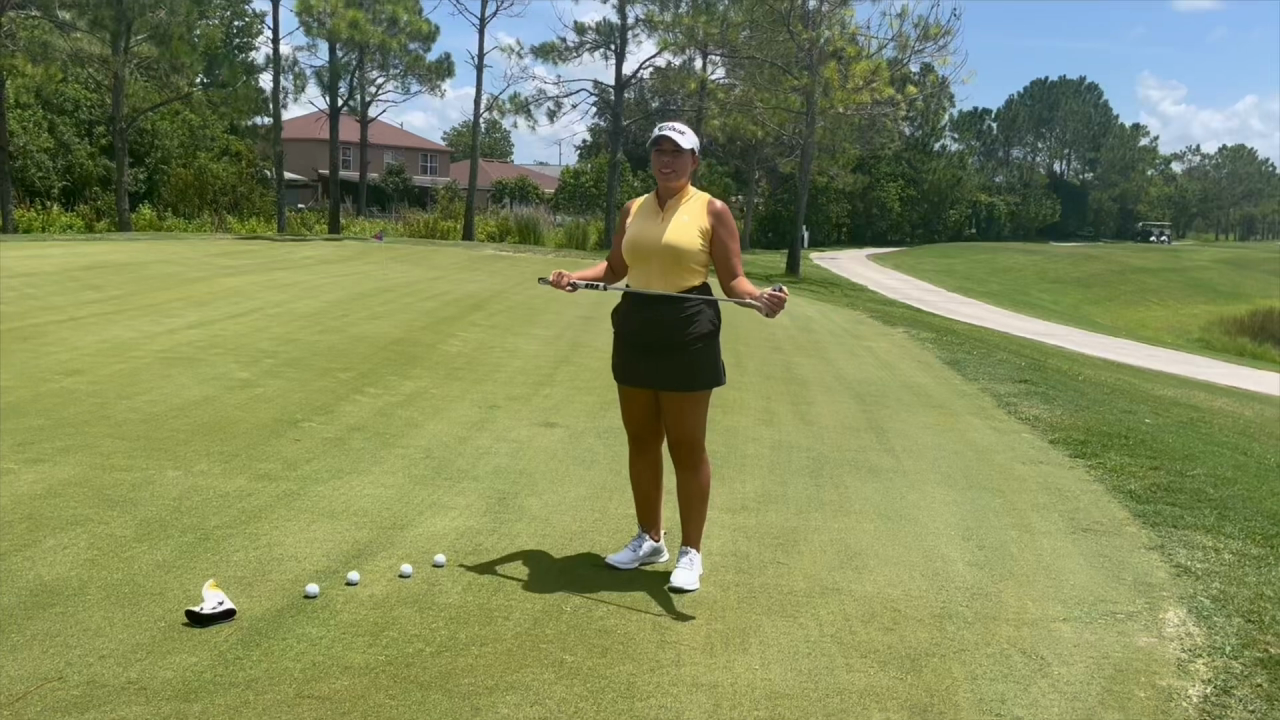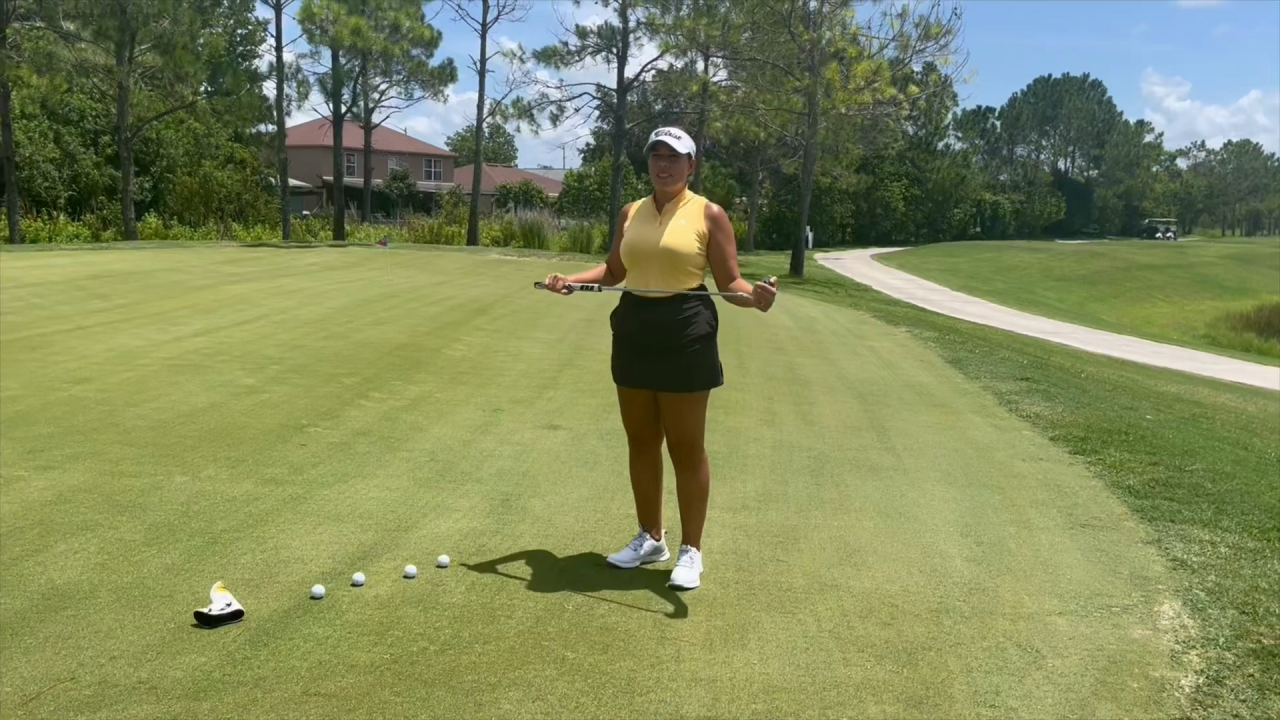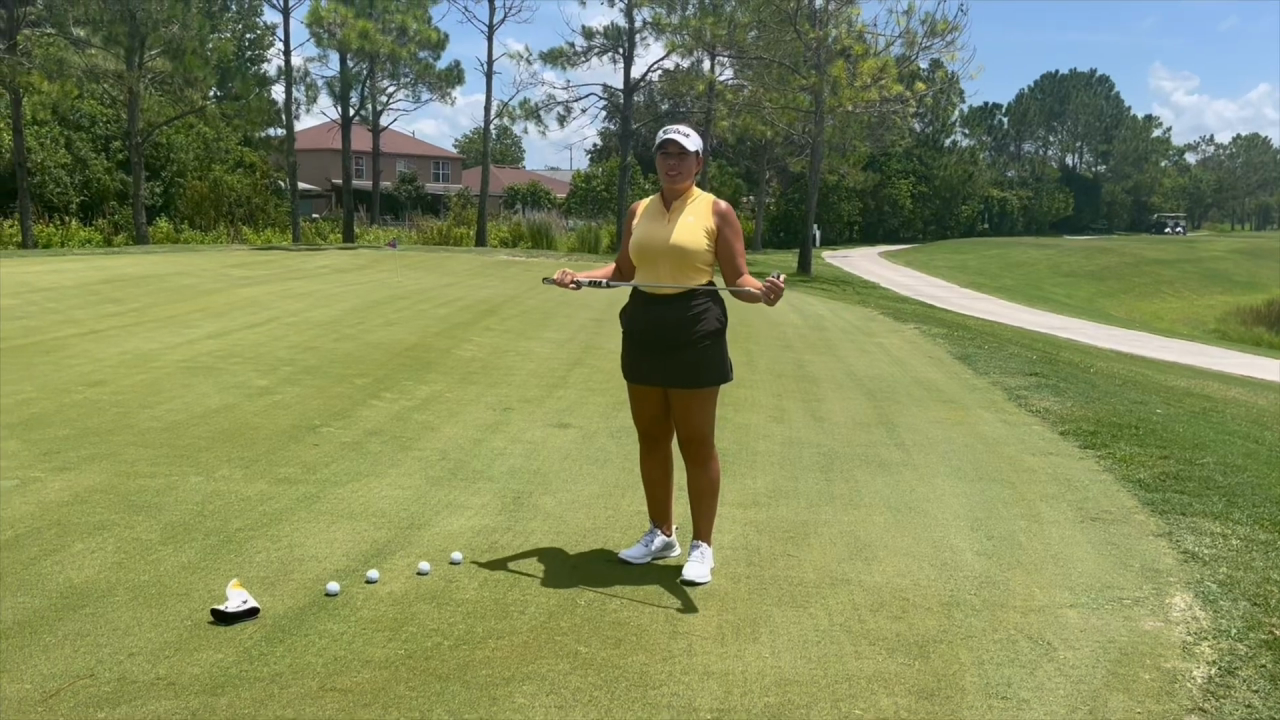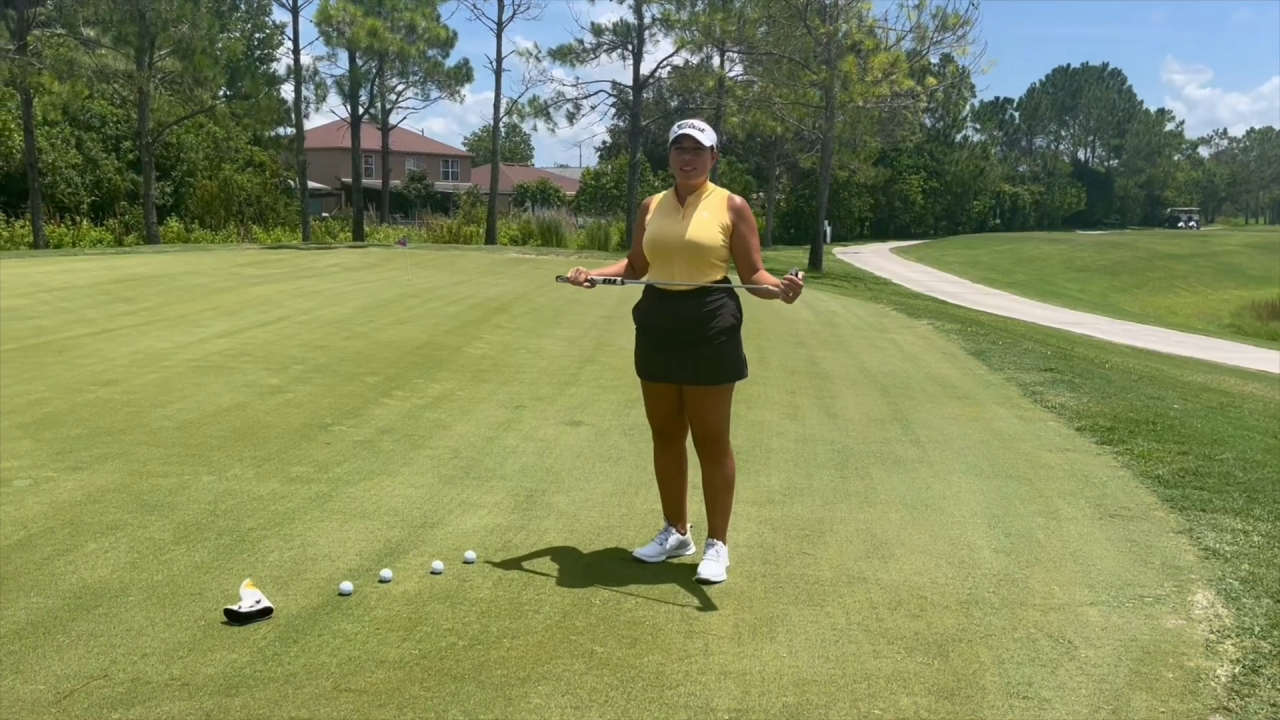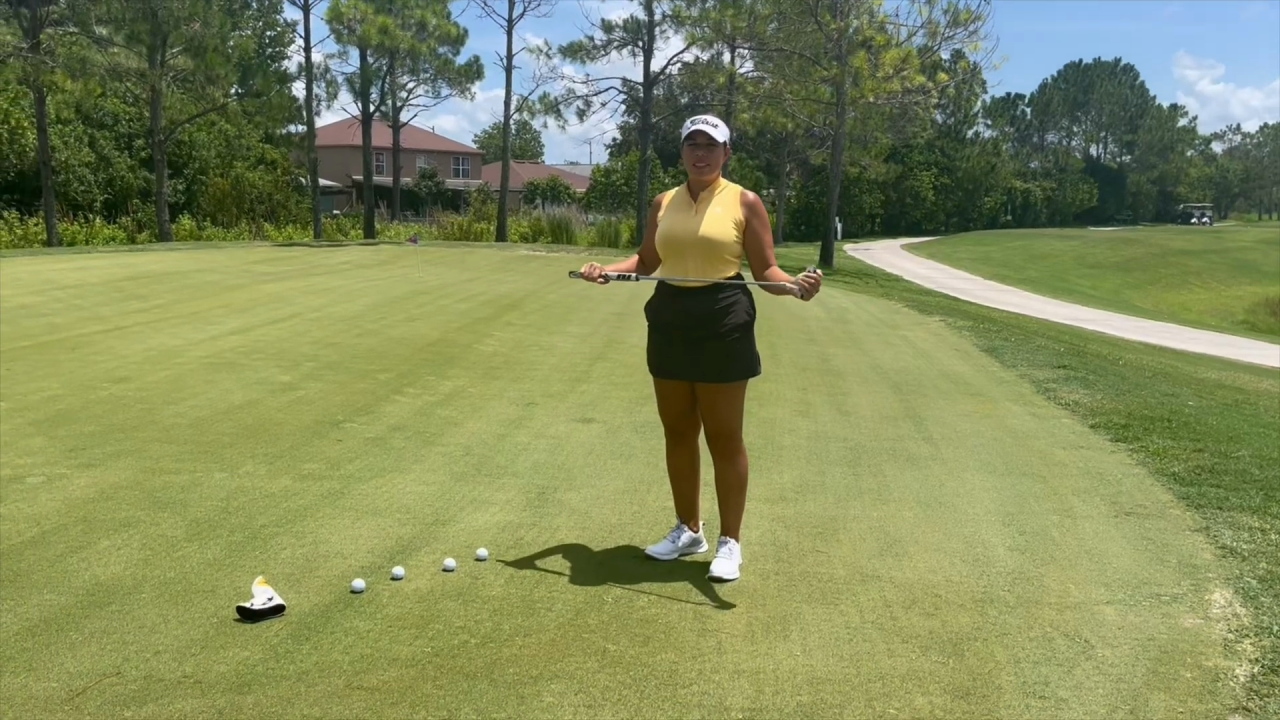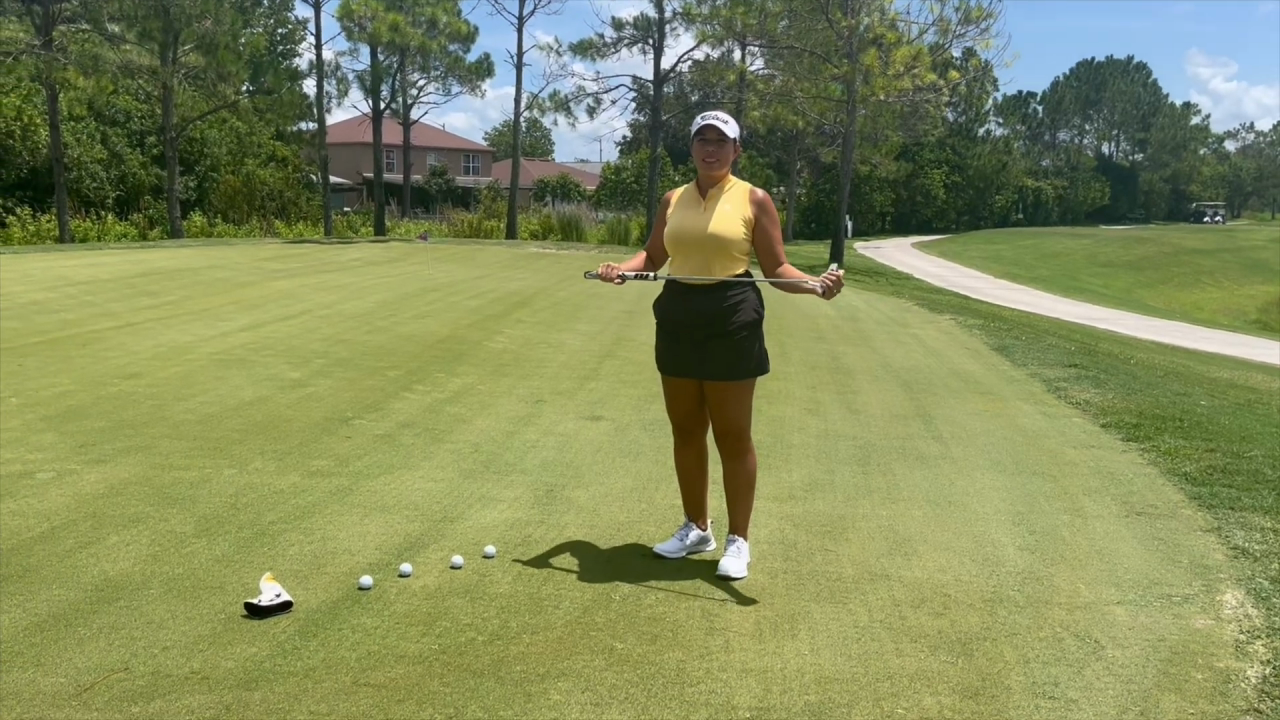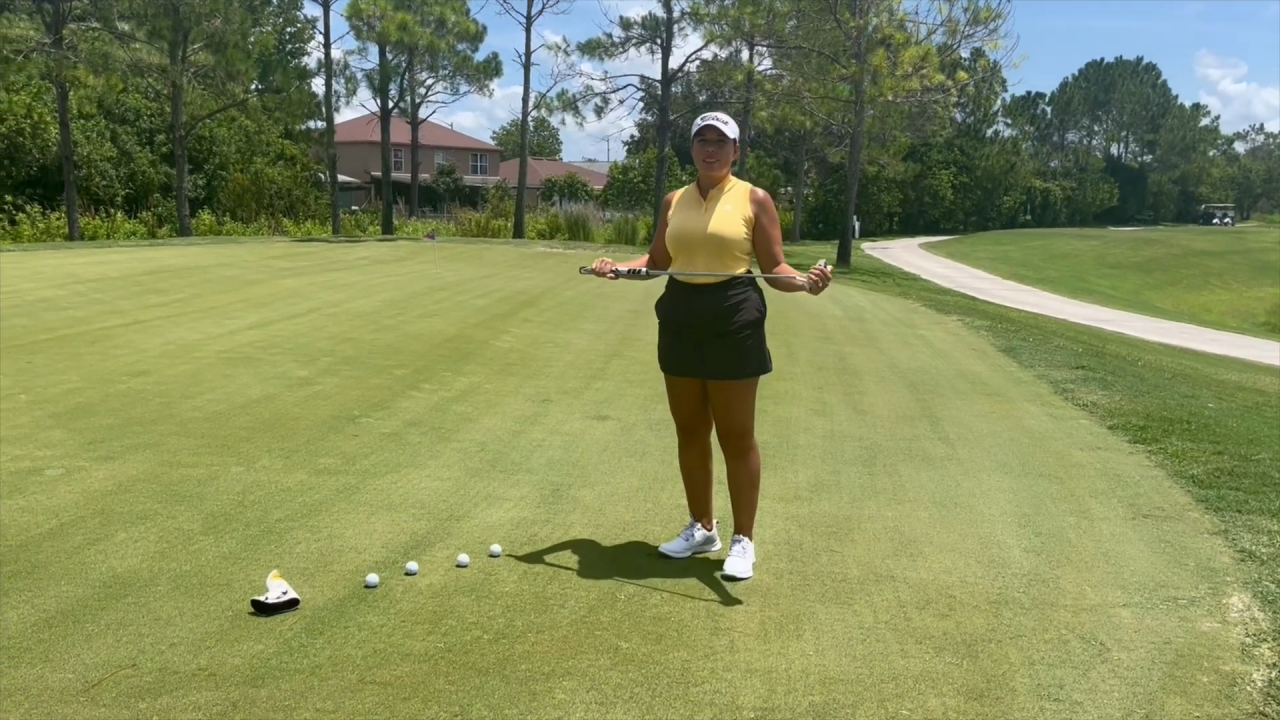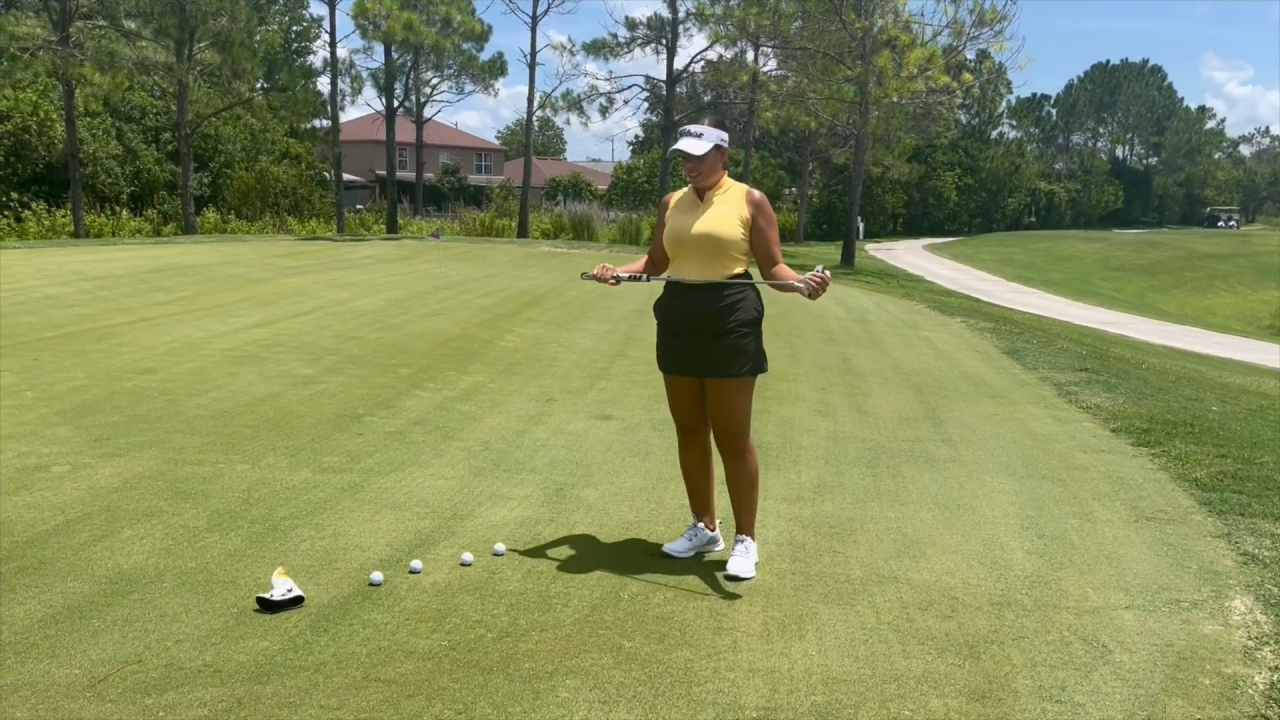
dt=0.4s
person 1, frame 1
left shoulder: (712, 210)
right shoulder: (632, 209)
left elbow: (732, 279)
right elbow: (614, 268)
left wrist: (760, 298)
right wrist: (573, 276)
left hip: (687, 333)
right hip: (634, 330)
left knee: (687, 448)
right knee: (641, 441)
left ankle: (690, 552)
right ankle: (649, 538)
person 1, frame 2
left shoulder: (709, 214)
right shoulder: (631, 212)
left elbow: (729, 283)
right elbow: (613, 270)
left wrist: (754, 296)
right wrist: (570, 279)
left hip: (685, 334)
right hip: (633, 332)
left knee: (686, 447)
right knee: (641, 442)
left ankle: (691, 550)
right ankle: (650, 538)
person 1, frame 3
left shoulder: (717, 211)
right shoulder: (638, 211)
left elbow: (737, 279)
right elbow: (623, 269)
left wrist: (762, 291)
right wrist: (579, 276)
left hip: (695, 330)
right hip: (643, 329)
left knee: (696, 444)
right knee: (651, 439)
left ankle: (701, 546)
right ankle: (661, 533)
person 1, frame 4
left shoulder: (731, 206)
right shoulder: (651, 206)
left elbow: (752, 274)
right elbow: (635, 265)
left wrist: (779, 288)
right wrist: (591, 274)
left hip: (709, 326)
right hip: (656, 324)
left knee: (711, 441)
right knee: (665, 436)
left ankle: (716, 544)
right ankle: (676, 532)
person 1, frame 5
left shoulder: (745, 202)
right shoulder: (663, 202)
left elbow: (765, 270)
right elbow: (647, 261)
left wrist: (796, 283)
right wrist: (606, 270)
left hip: (722, 322)
right hip: (669, 320)
left knee: (724, 438)
right knee: (677, 433)
left ankle: (729, 542)
right ankle: (688, 529)
person 1, frame 6
left shoulder: (754, 199)
right shoulder: (673, 199)
left elbow: (776, 269)
right elbow: (653, 256)
left wrist: (814, 284)
right wrist: (621, 269)
left hip: (730, 319)
right hip: (676, 319)
left knee: (733, 436)
right knee: (685, 432)
left ankle: (738, 540)
right ankle: (696, 528)
person 1, frame 7
left shoulder: (754, 199)
right shoulder: (674, 201)
left elbow: (774, 268)
right elbow: (657, 259)
left wrist: (805, 280)
right wrist: (618, 267)
left hip: (733, 320)
right hip: (680, 319)
left knee: (736, 437)
right knee: (689, 431)
left ankle: (743, 540)
right ankle: (701, 527)
person 1, frame 8
left shoulder: (750, 200)
right shoulder: (672, 203)
left elbow: (772, 267)
right elbow: (656, 262)
left wrist: (802, 282)
right wrist: (618, 271)
left hip: (731, 321)
right hip: (678, 320)
left knee: (733, 437)
right knee: (689, 431)
left ankle: (746, 540)
right ankle: (704, 527)
